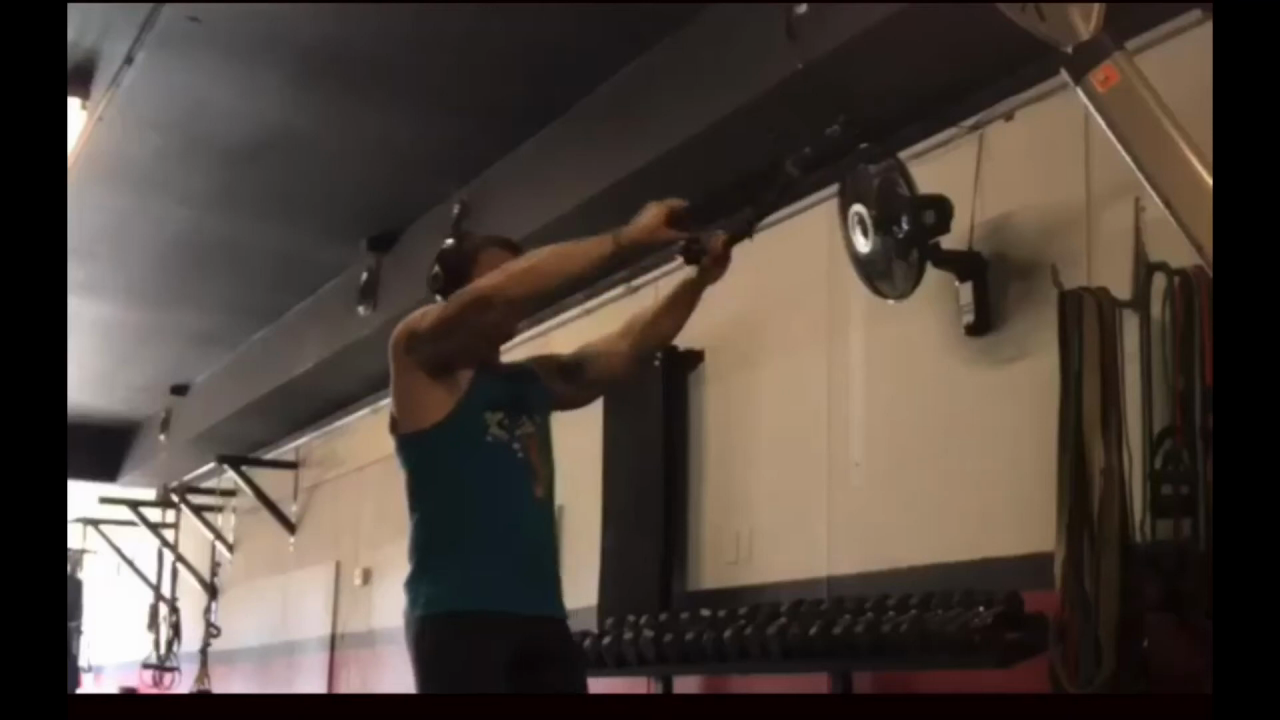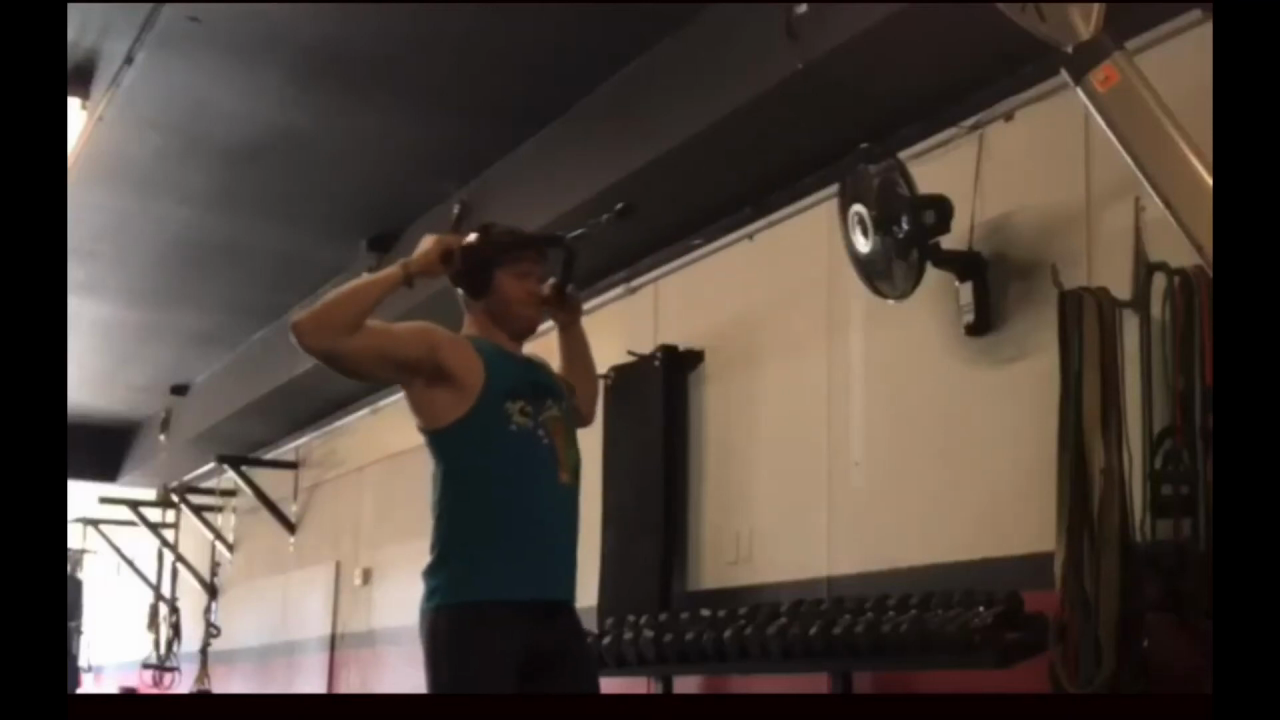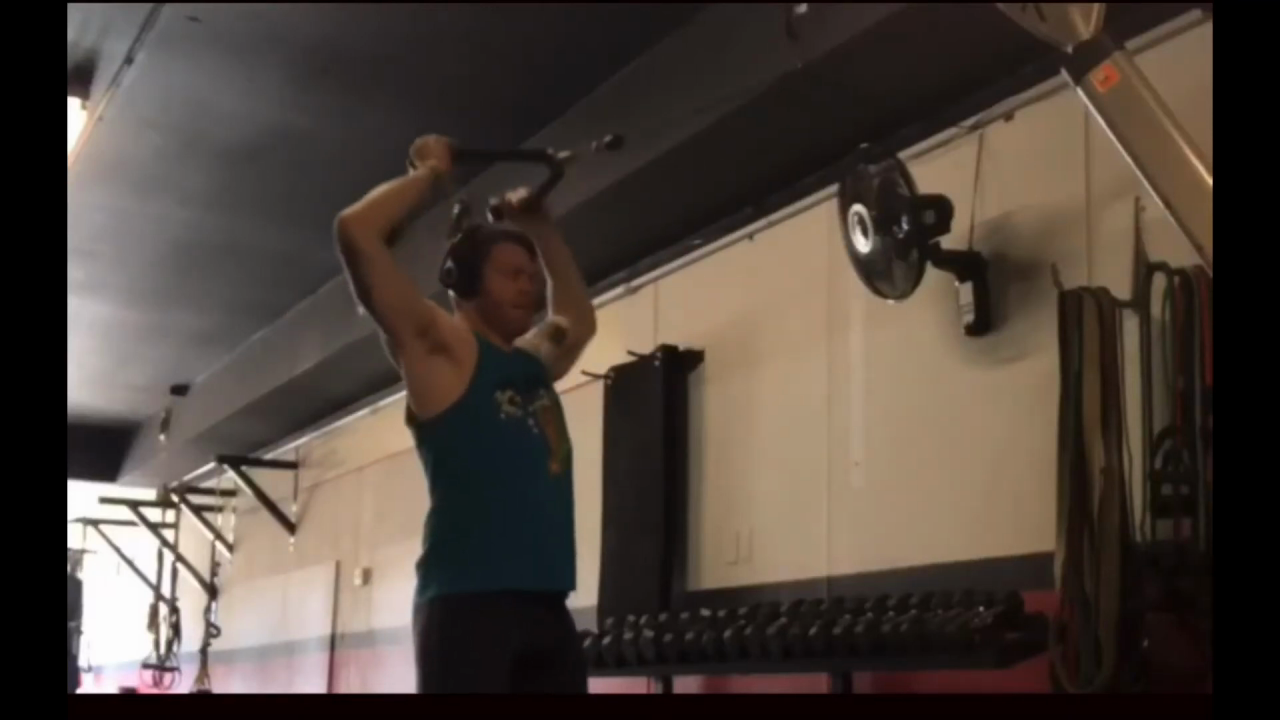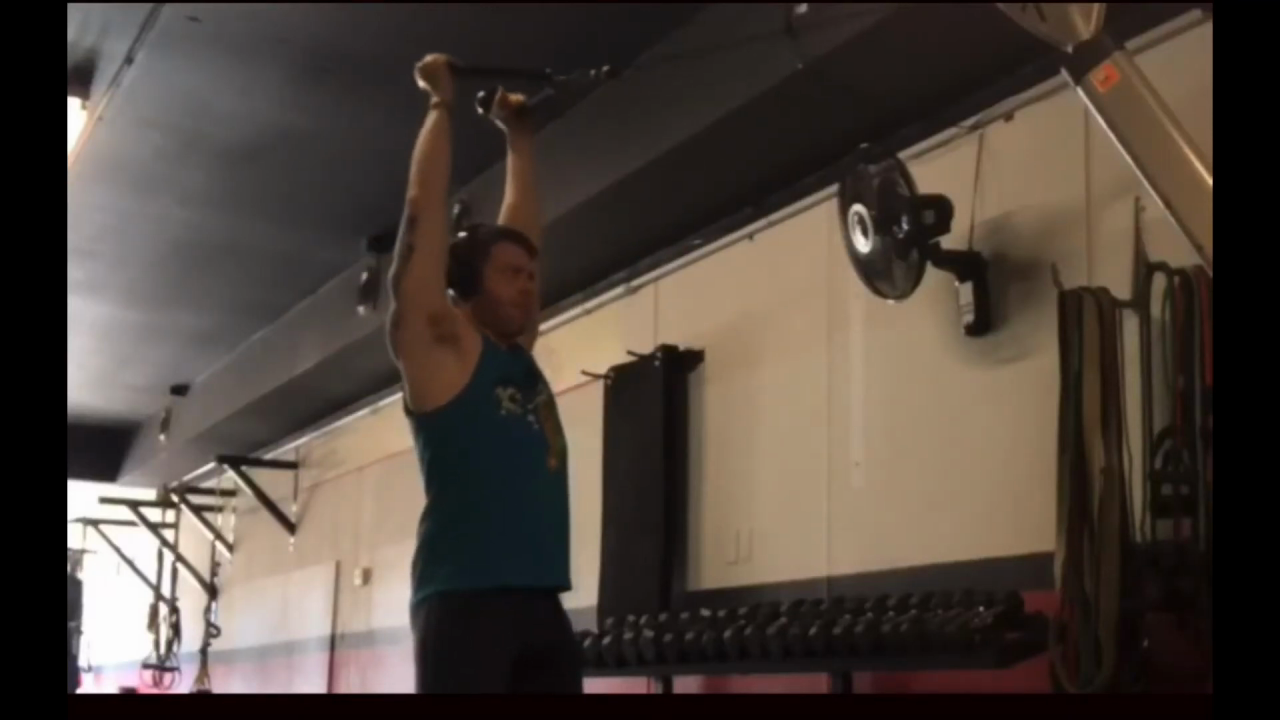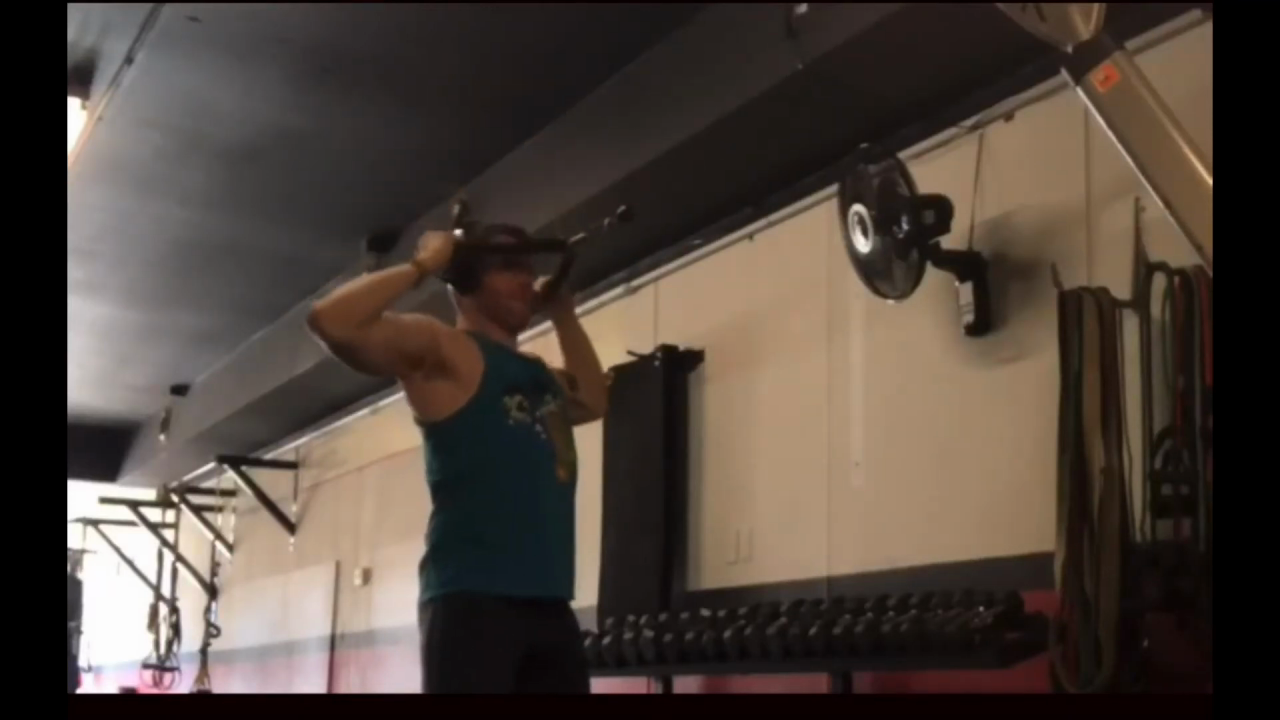
dt=1s
person 1, frame 1
left shoulder: (533, 381)
right shoulder: (427, 361)
left elbow: (631, 346)
right elbow: (492, 294)
left wrist: (699, 279)
right wrist: (624, 238)
left hip: (539, 613)
right hip: (458, 613)
person 1, frame 2
left shoulder: (539, 376)
right shoulder: (443, 355)
left elbow: (583, 407)
right elbow: (316, 332)
left wrist: (570, 323)
right wrist: (412, 268)
left hip: (551, 607)
right hip: (475, 605)
person 1, frame 3
left shoulder: (534, 360)
right shoulder: (436, 345)
left elbow: (580, 317)
right elbow: (356, 231)
left wrist: (539, 227)
right wrist: (428, 175)
left hip: (544, 604)
right hip: (467, 601)
person 1, frame 4
left shoulder: (517, 352)
right shoulder: (436, 341)
left elbow: (523, 230)
right elbow: (422, 208)
left wrist: (518, 135)
right wrist: (441, 105)
left hip: (540, 603)
right hip: (464, 601)
person 1, frame 5
left shoulder: (538, 373)
right shoulder: (440, 348)
left elbow: (593, 399)
right elbow: (330, 320)
left wrist: (561, 313)
right wrist: (423, 264)
left hip: (548, 606)
right hip: (472, 601)
